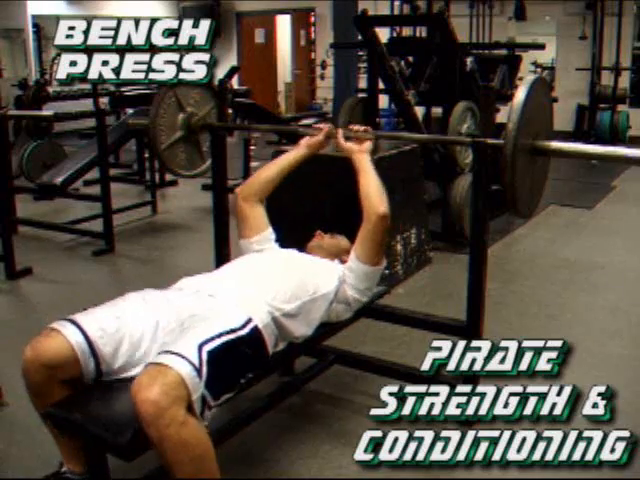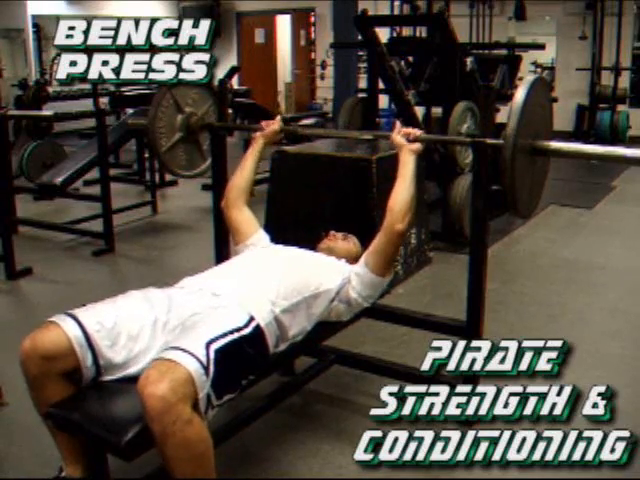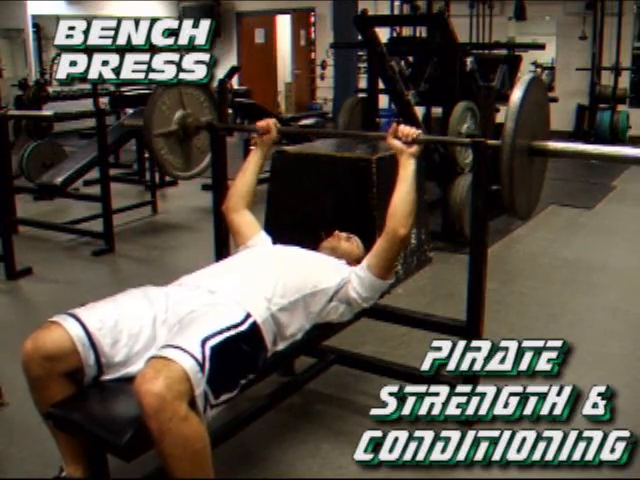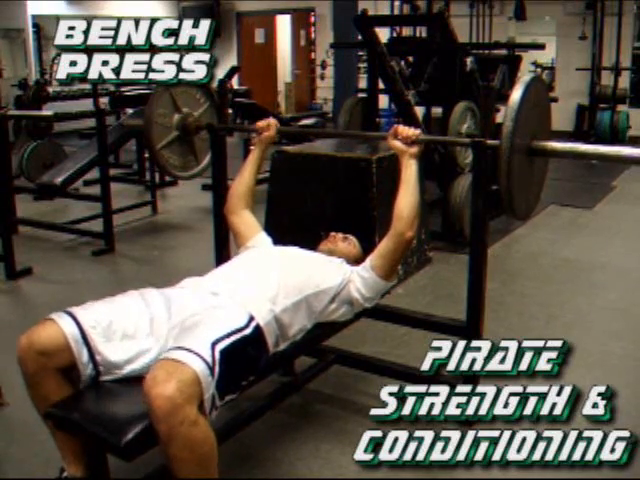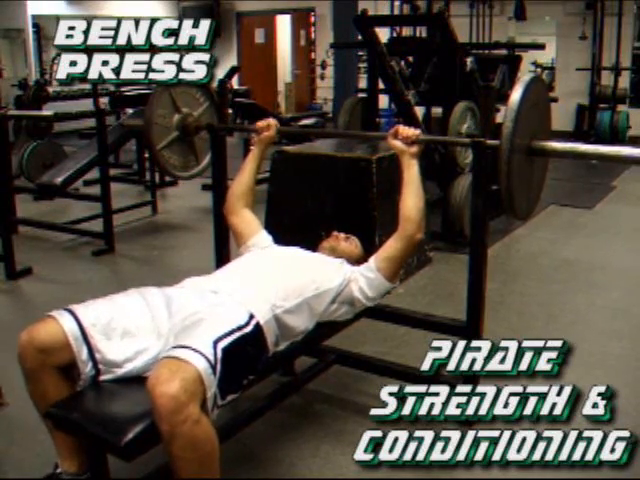
dt=1s
person 1, frame 1
left shoulder: (344, 283)
right shoulder: (272, 256)
left elbow: (379, 216)
right elbow: (247, 197)
left wrist: (360, 157)
right wrist: (302, 151)
left hip: (240, 320)
right hip: (180, 299)
left knee: (154, 397)
right knee: (42, 357)
person 1, frame 2
left shoulder: (348, 283)
right shoulder: (271, 254)
left elbow: (394, 227)
right elbow: (233, 205)
left wrist: (406, 155)
right wrist: (259, 143)
left hip: (238, 320)
right hip: (178, 300)
left knee: (161, 393)
right knee: (40, 350)
person 1, frame 3
left shoulder: (348, 283)
right shoulder: (271, 253)
left elbow: (396, 233)
right elbow: (235, 208)
left wrist: (406, 159)
right wrist: (261, 148)
left hip: (235, 318)
right hip: (176, 297)
left knee: (158, 391)
right knee: (42, 351)
person 1, frame 4
left shoulder: (350, 282)
right shoulder: (271, 254)
left elbow: (402, 233)
right elbow: (236, 209)
left wrist: (408, 158)
right wrist: (260, 146)
left hip: (238, 319)
right hip: (178, 300)
left knee: (168, 393)
right knee: (37, 347)
person 1, frame 5
left shoulder: (352, 281)
right shoulder: (272, 253)
left elbow: (410, 233)
right elbow: (235, 209)
left wrist: (408, 159)
right wrist: (259, 147)
left hip: (240, 319)
right hip: (181, 298)
left knee: (170, 393)
right knee: (37, 345)
